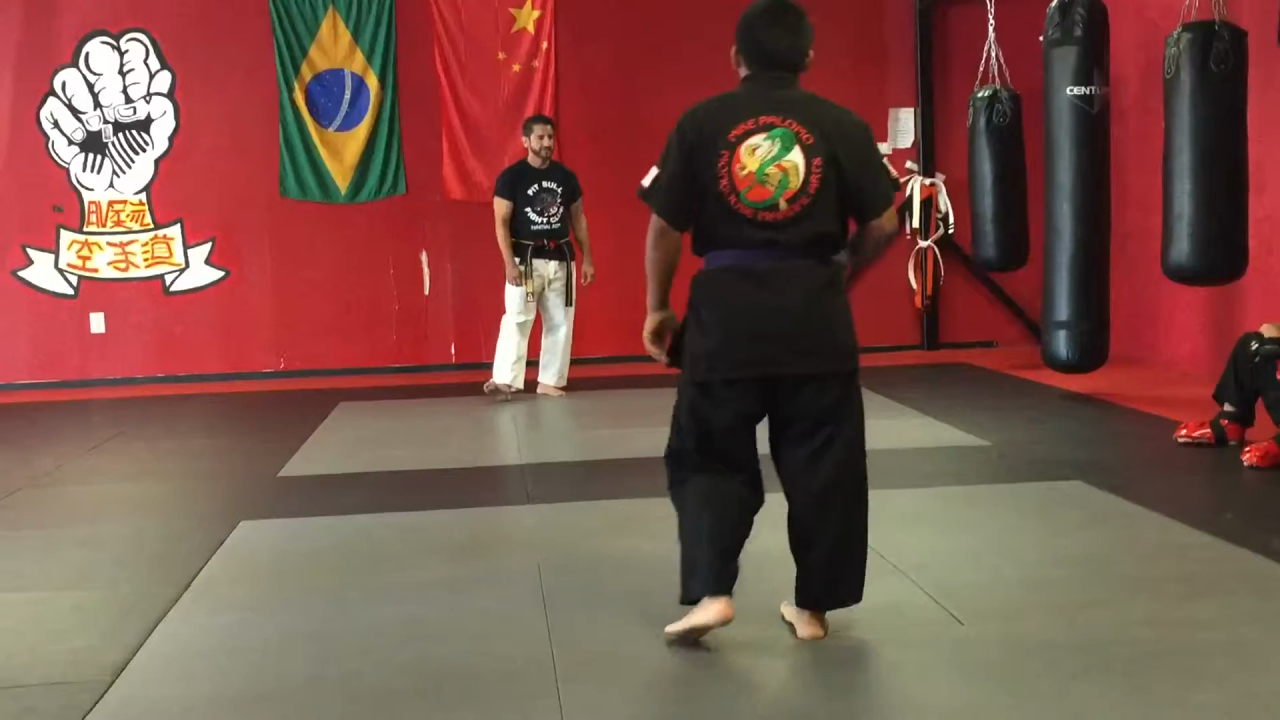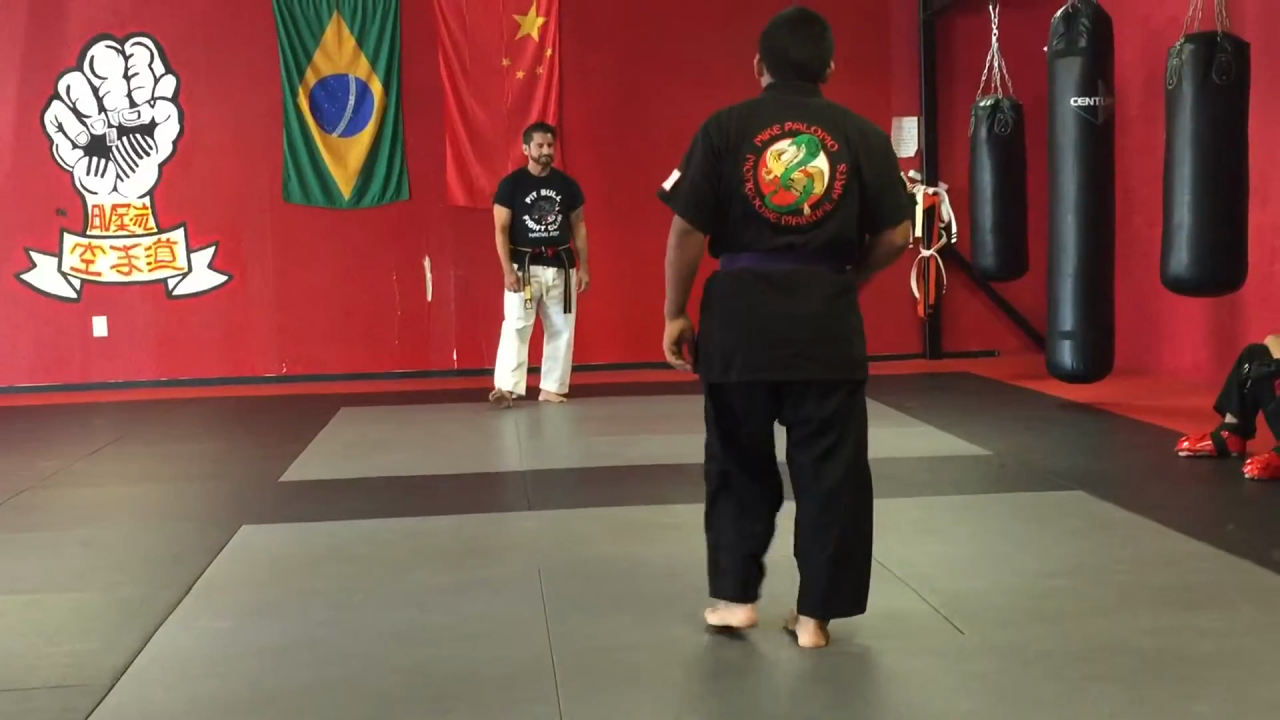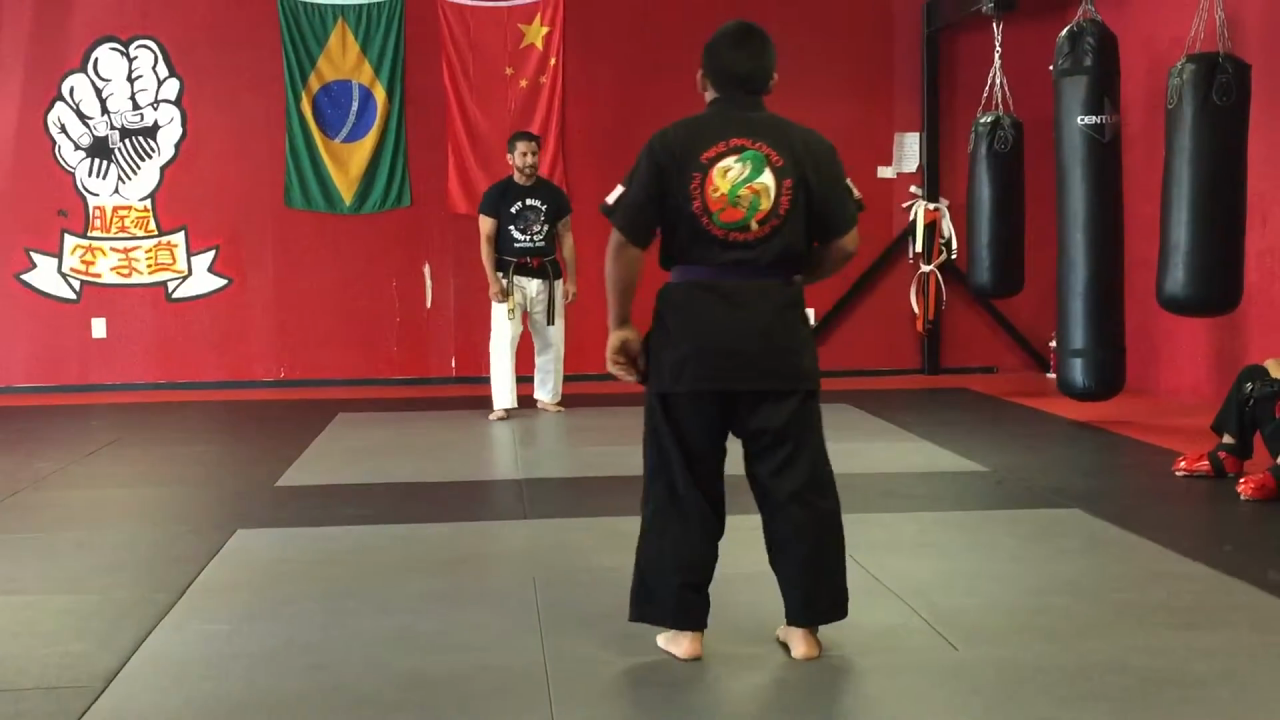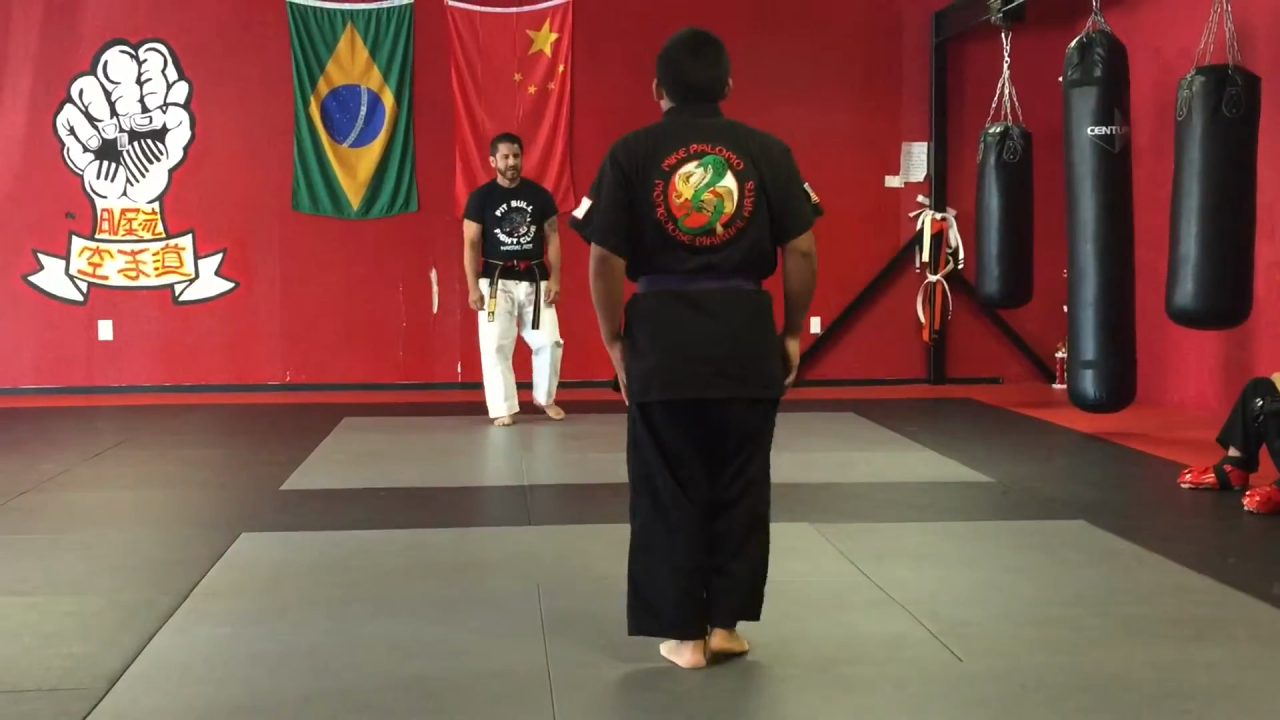
dt=0.5s
person 1, frame 1
left shoulder: (701, 123)
right shoulder: (841, 124)
left elbow: (664, 227)
right elbow: (883, 224)
left wrist: (657, 306)
left hip: (726, 308)
right hip: (814, 311)
left knee: (707, 458)
right knee: (825, 464)
left ankle: (710, 593)
right ankle: (812, 606)
person 1, frame 2
left shoulder: (725, 127)
right shoulder: (862, 134)
left elbow: (686, 230)
right elbow: (894, 237)
left wrist: (675, 314)
left hip: (741, 311)
right hip: (826, 315)
left knee: (738, 464)
right knee: (831, 468)
left ankle: (735, 597)
right ankle: (813, 613)
person 1, frame 3
left shoulder: (670, 144)
right shoulder: (808, 146)
left elbow: (624, 243)
right elbow: (844, 244)
left wrist: (619, 325)
left hip: (689, 327)
right hip: (776, 328)
left knee: (683, 485)
right knee: (797, 482)
left ankle: (683, 626)
right ankle: (805, 624)
person 1, frame 4
left shoulder: (631, 153)
right shoulder: (766, 151)
left elbow: (605, 259)
right elbow: (801, 251)
left wrist: (616, 341)
right wrist: (792, 334)
left hip: (662, 335)
right hip: (745, 333)
left knee: (668, 490)
right knee: (741, 487)
left ankle: (684, 633)
right ankle: (726, 623)
person 2, frame 1
left shoulder: (566, 176)
right shoulder: (511, 177)
left elbow: (578, 218)
right elbow: (501, 222)
left wrist: (587, 258)
right wrist: (510, 263)
left hip: (561, 259)
right hip: (525, 258)
left knee: (560, 322)
right knee: (517, 320)
left ankle: (549, 381)
right ankle: (504, 381)
person 2, frame 2
left shoulder: (567, 185)
right shoulder: (511, 184)
left elbow: (578, 227)
right elbow: (501, 229)
left wrist: (583, 267)
right wrist: (508, 270)
left hip: (561, 266)
right hip: (525, 265)
left knee: (561, 329)
right knee: (516, 326)
left ankle: (551, 388)
right ankle: (506, 387)
person 2, frame 3
left shoulder: (553, 193)
right shoulder: (496, 194)
left elbow: (565, 237)
right elbow: (487, 240)
left wrist: (571, 278)
right wrist: (493, 280)
left hip: (547, 275)
right hip: (509, 276)
left knee: (551, 340)
right knee: (504, 339)
left ankle: (548, 397)
right ankle: (502, 404)
person 2, frame 4
left shoulder: (540, 194)
right shoulder: (480, 198)
left elbow: (552, 237)
right elbow: (471, 245)
left wrist: (554, 278)
right wrist: (473, 286)
left hip: (535, 278)
right hip: (497, 281)
left knee: (548, 342)
right knee: (496, 347)
left ankle: (545, 398)
right ankle: (503, 410)
